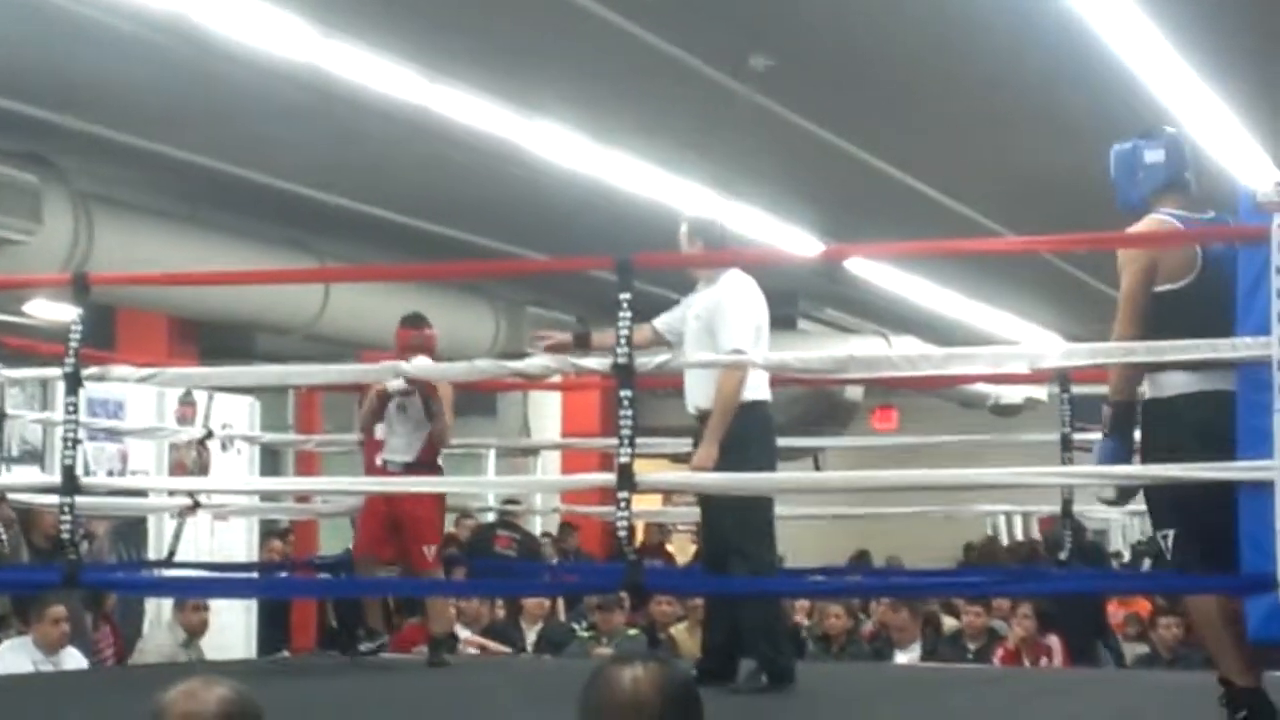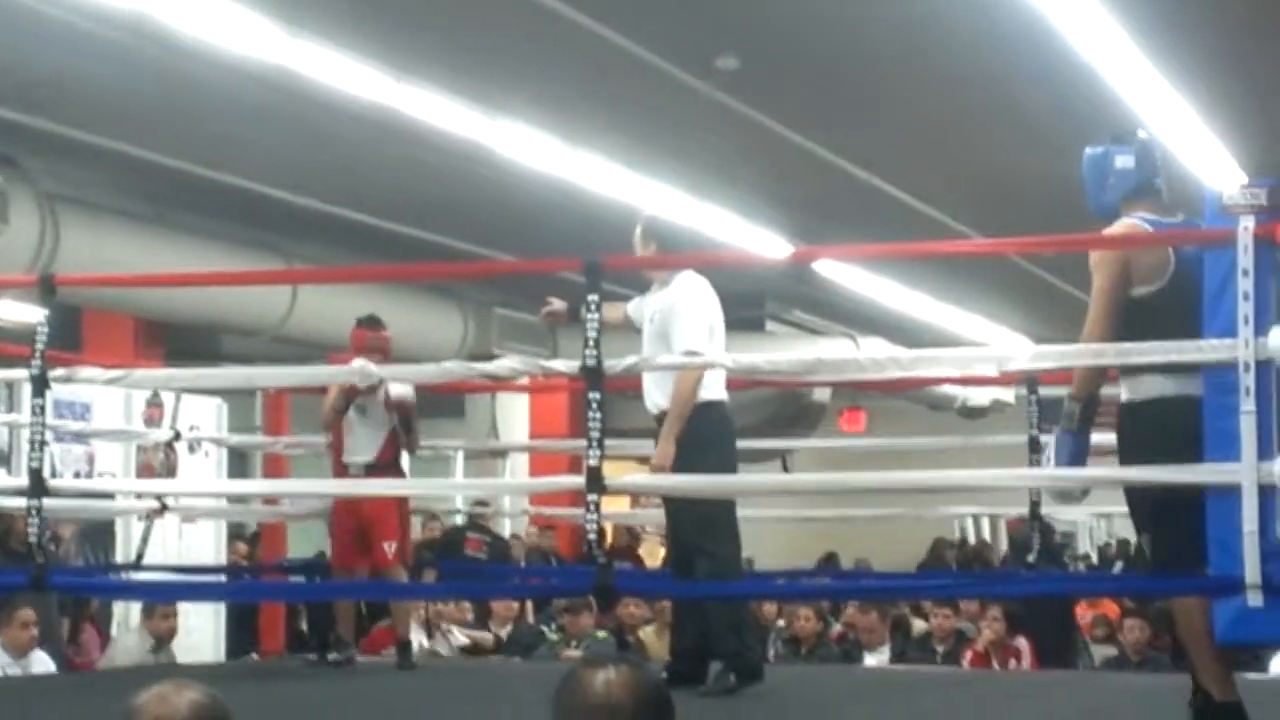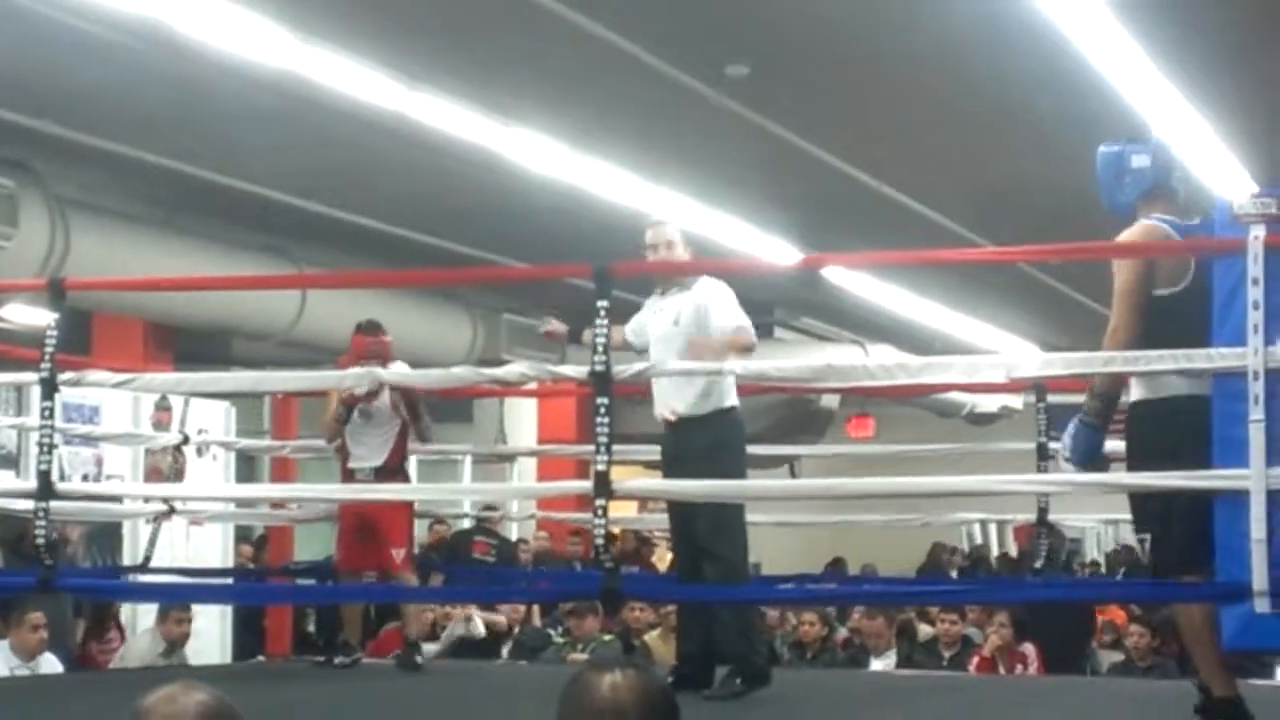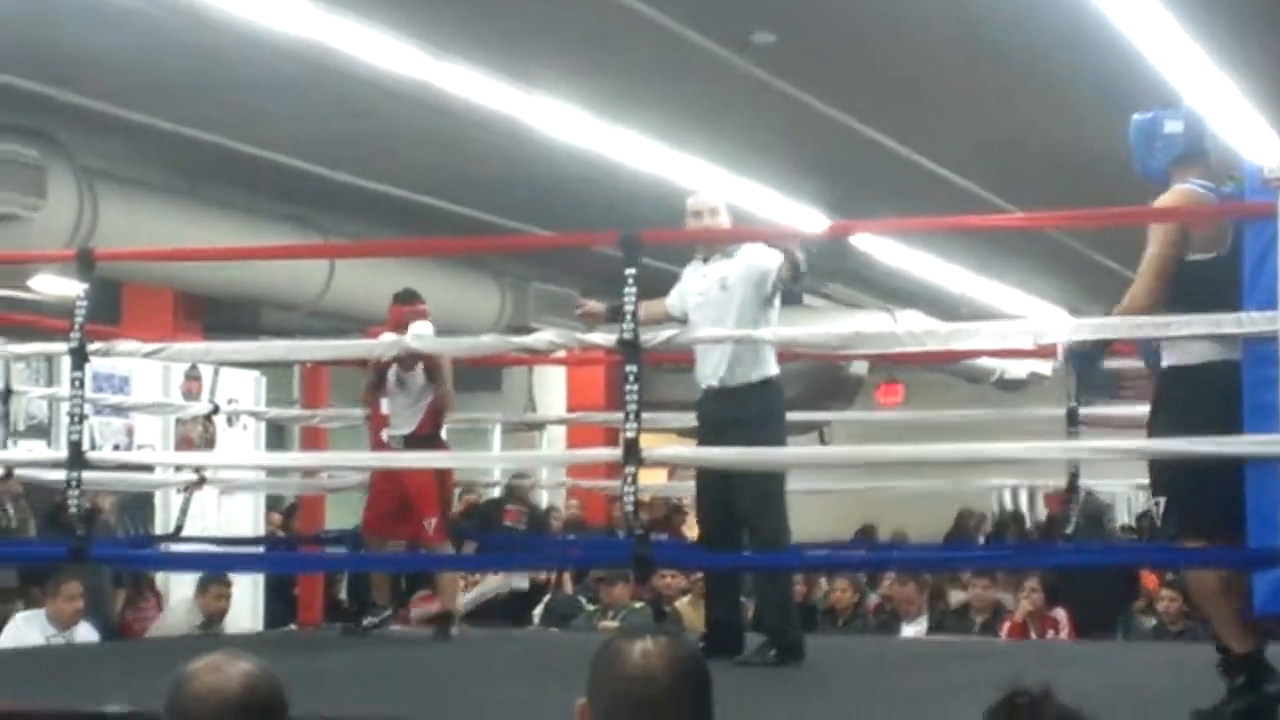
dt=0.3s
person 1, frame 1
left shoulder: (1146, 236)
left elbow: (1129, 340)
left wrist: (1115, 427)
left hip: (1179, 411)
left knee: (1191, 570)
right knee: (1227, 566)
person 1, frame 2
left shoulder: (1118, 240)
right shoulder: (1199, 236)
left elbow: (1099, 342)
left wrist: (1073, 424)
left hip: (1154, 414)
right hip: (1210, 410)
left knee: (1178, 567)
right knee: (1198, 562)
person 1, frame 3
left shoulder: (1138, 240)
left elbow: (1123, 342)
right elbow: (1213, 333)
left wrist: (1090, 417)
left hip: (1164, 415)
right hip: (1210, 413)
left knee: (1180, 572)
right knee: (1203, 567)
person 1, frame 4
left shoulder: (1175, 204)
left elbow: (1146, 299)
left wrist: (1096, 336)
left hip: (1194, 381)
left knee: (1188, 535)
right knee: (1227, 532)
person 2, frame 1
left shoulder: (734, 290)
right shoulder: (699, 299)
left elbow: (735, 370)
right elbow: (648, 333)
left wrist: (711, 442)
right wrist: (576, 339)
left hip: (741, 427)
right hip: (719, 430)
left knee: (748, 546)
right knee: (717, 548)
left ankle: (773, 663)
right ankle: (719, 659)
person 2, frame 2
left shoulder: (687, 291)
right shoulder: (659, 297)
left elbow: (692, 370)
right elbow: (622, 313)
left wrist: (667, 440)
right wrist: (571, 311)
left hip: (699, 429)
right hip: (680, 431)
left knee: (712, 545)
right knee: (684, 549)
left ankle: (740, 660)
right ankle: (689, 661)
person 2, frame 3
left shoulder: (710, 294)
right shoulder: (655, 306)
left elbow: (745, 337)
right elbow: (626, 336)
left wrist: (714, 344)
right wrist: (572, 333)
left hip: (714, 432)
right hip: (678, 435)
left knee: (722, 549)
right knee: (688, 555)
left ankle: (748, 664)
right ankle: (694, 666)
person 2, frame 4
left shoulder: (754, 259)
right shoulder: (694, 274)
left elbow: (785, 273)
right elbow: (667, 309)
left wrist: (790, 257)
right wrist: (610, 312)
left hip: (755, 401)
right hip: (714, 403)
left knee: (763, 520)
right knee: (714, 523)
left ankle: (782, 637)
right ankle: (723, 633)
person 3, frame 1
left shoulder: (440, 388)
right shoulder: (386, 379)
left elbow: (442, 439)
right elbow: (364, 426)
left wrist: (429, 398)
right wrist: (383, 396)
left hip: (422, 481)
right hip: (385, 478)
left knee: (428, 564)
right knee: (366, 556)
left ankle: (438, 643)
right ankle: (375, 632)
person 3, frame 2
left shoulder: (396, 388)
right shoulder: (343, 382)
left elbow: (411, 446)
right elbow: (326, 423)
left wrist: (406, 414)
right wrist: (347, 394)
left hip: (384, 483)
right hip: (348, 481)
left knee: (391, 564)
right knee: (342, 567)
left ankle: (404, 645)
right ankle: (344, 644)
person 3, frame 3
left shoulder: (398, 389)
right shoulder: (343, 390)
left elbow: (424, 436)
right elbow: (330, 435)
left wrist: (412, 401)
right wrist: (348, 403)
left hip: (391, 487)
right hip: (354, 487)
left knee: (400, 566)
right knee: (349, 569)
left ankle: (412, 646)
right ankle: (351, 646)
person 3, frame 4
left shoulder: (436, 356)
left elbow: (445, 404)
right elbow: (369, 402)
left wrist: (431, 364)
right wrist: (379, 368)
left hip: (426, 455)
right hip: (391, 453)
left knee: (436, 537)
right knee: (374, 532)
left ankle: (446, 618)
right ankle: (380, 606)
